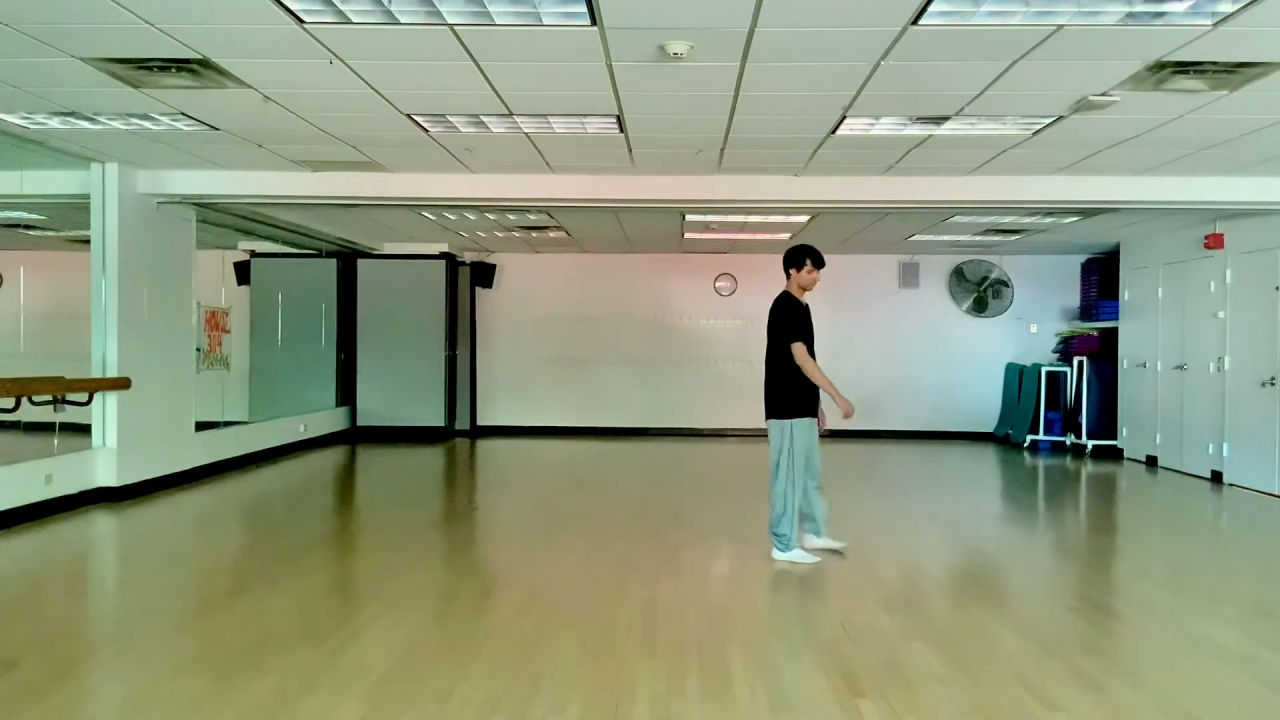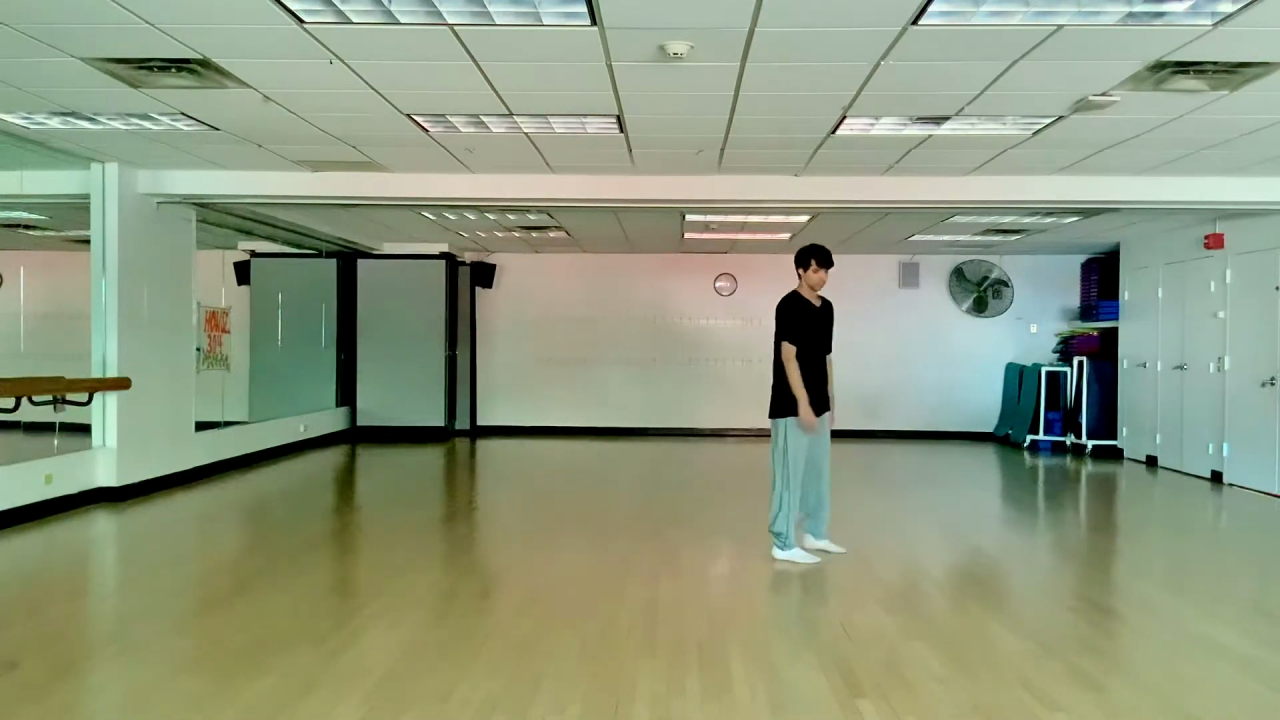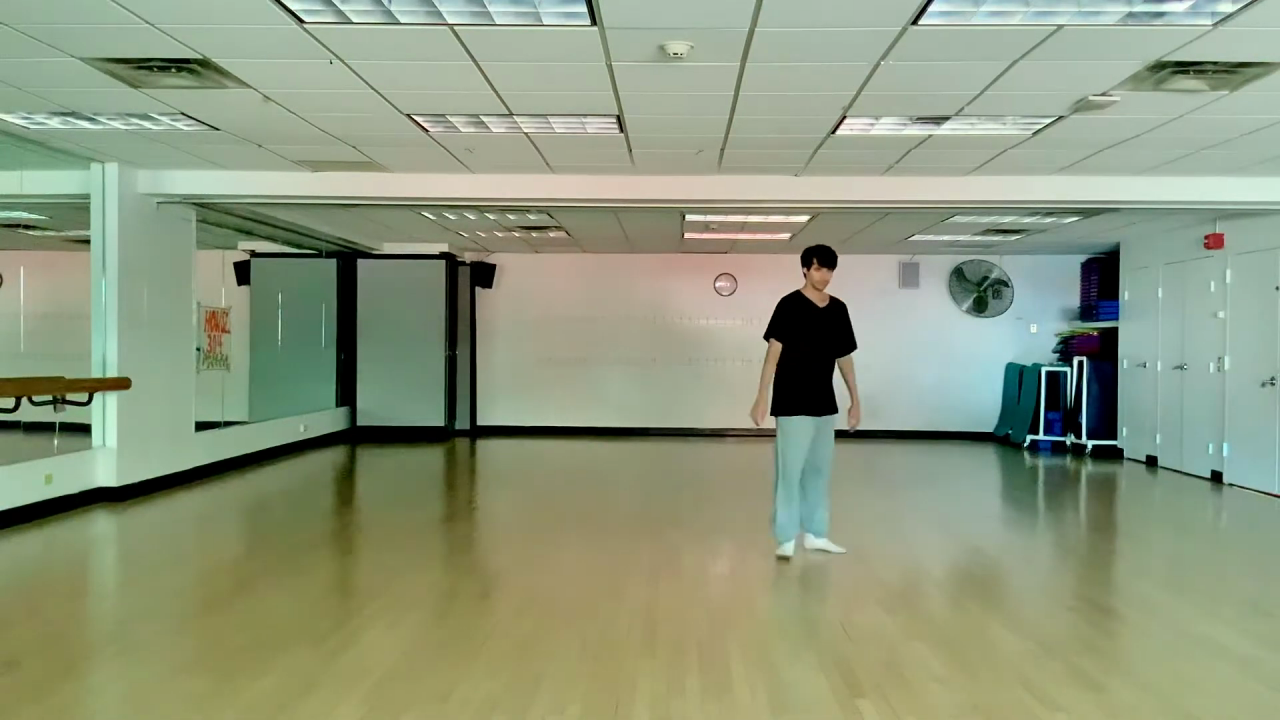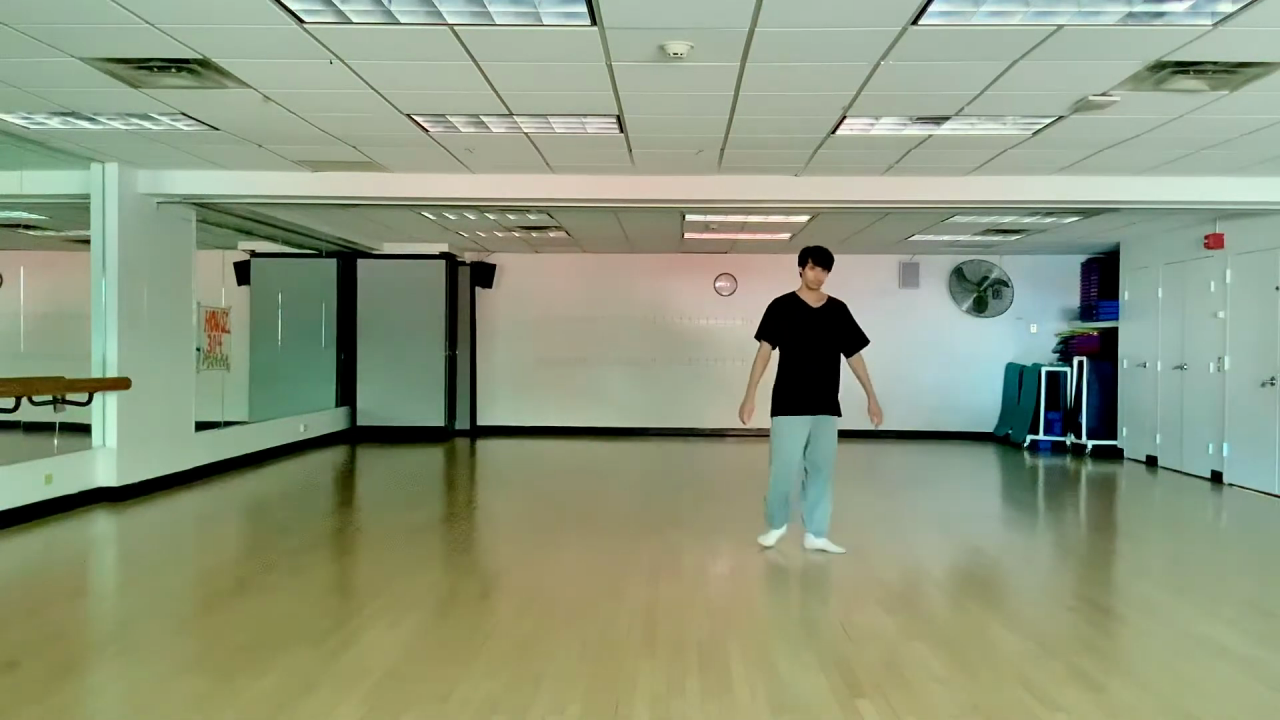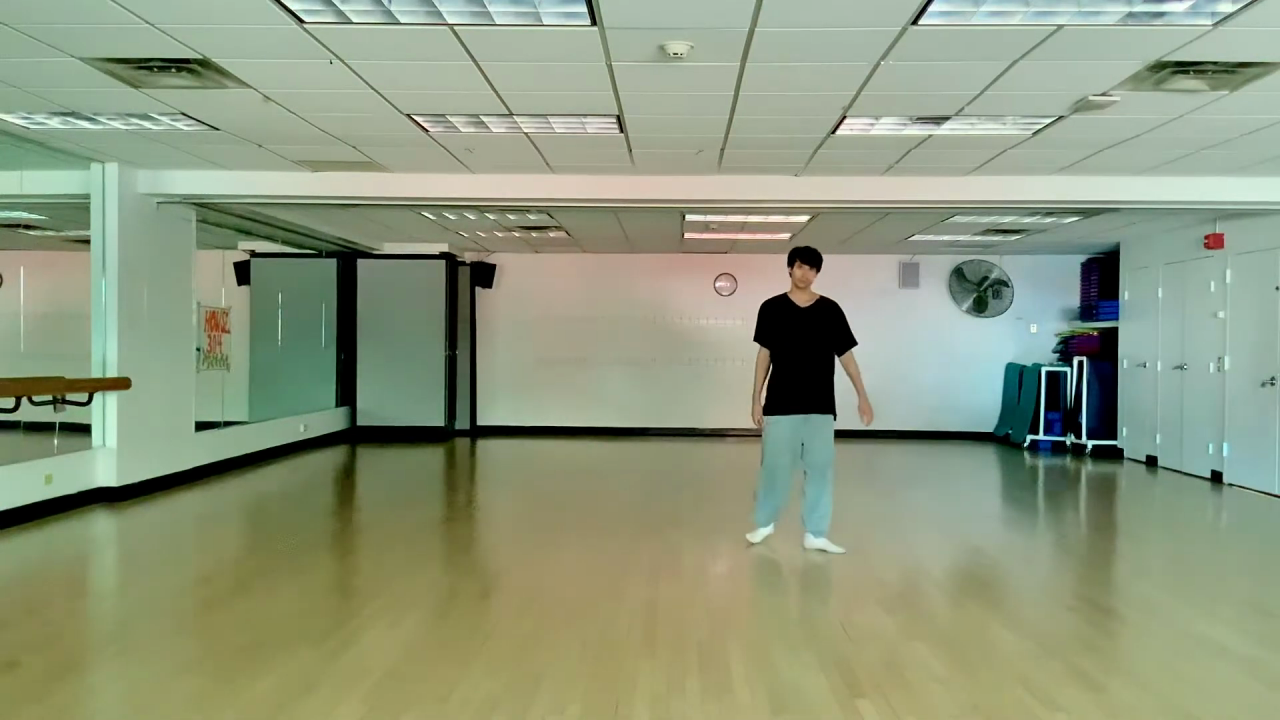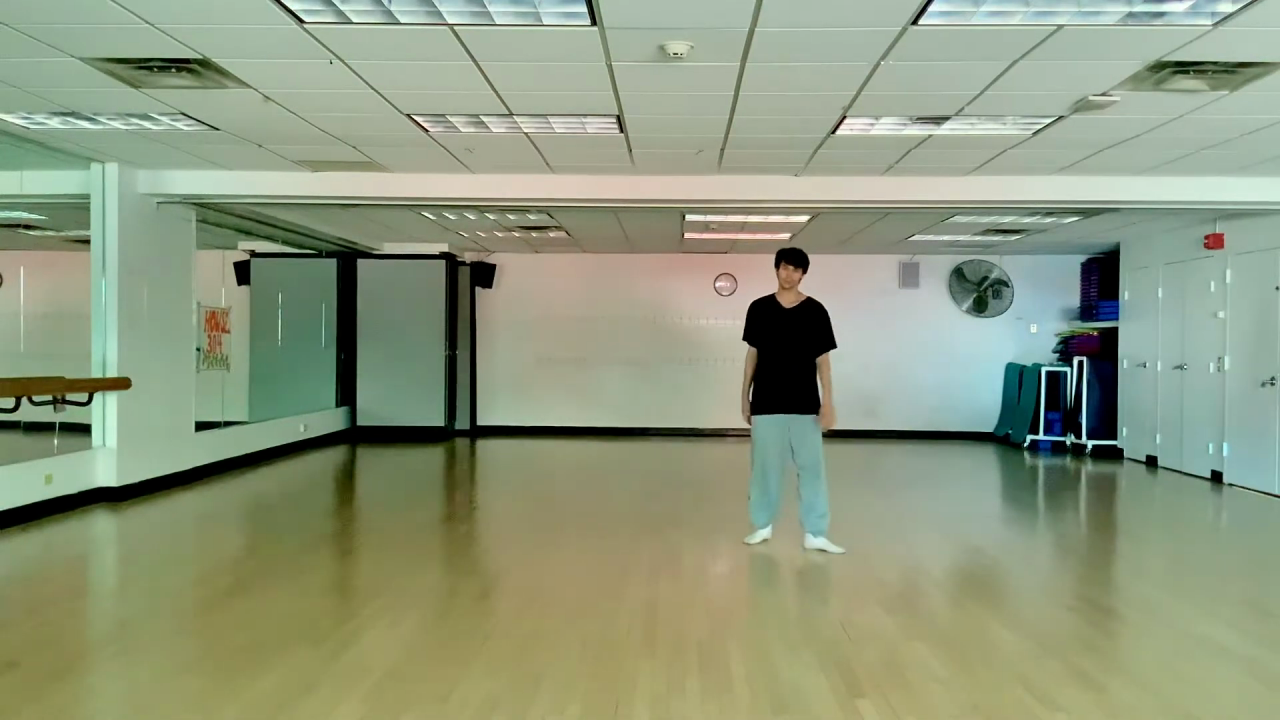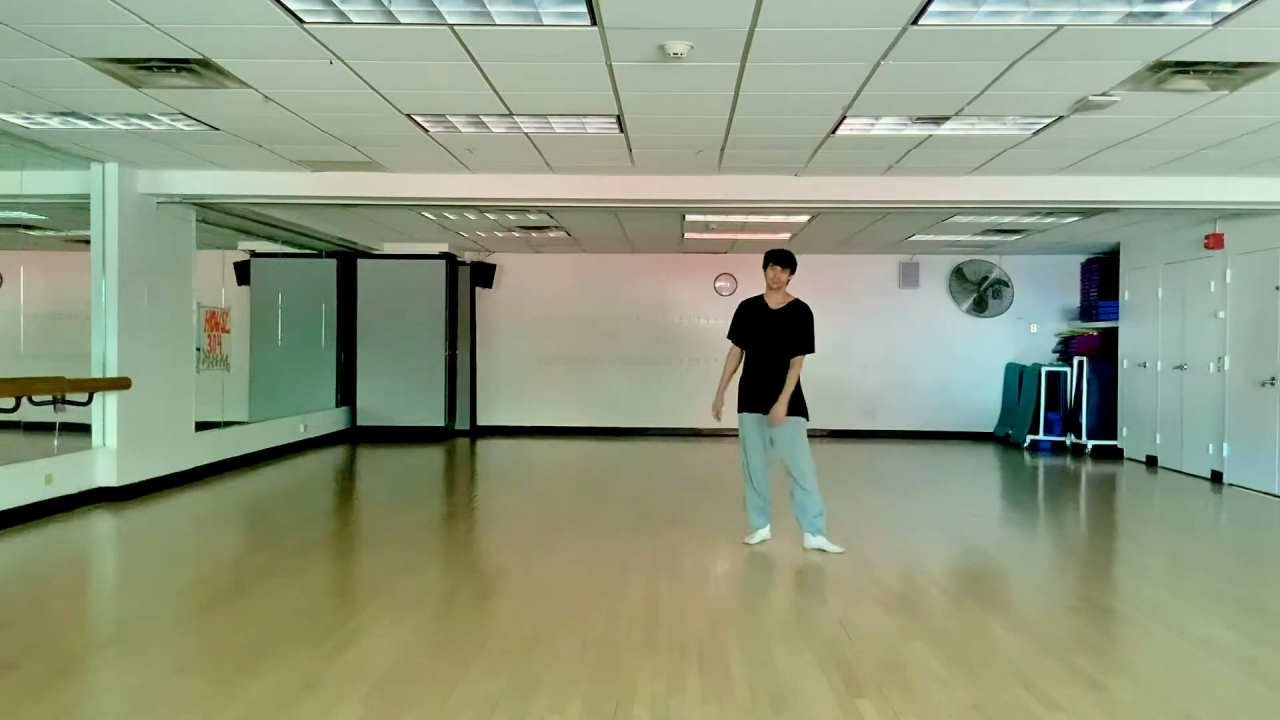
dt=0.2s
person 1, frame 1
left shoulder: (796, 305)
right shoulder: (788, 306)
right elbow: (801, 358)
left wrist: (816, 405)
right wrist: (837, 395)
left hip: (800, 405)
right hip: (788, 407)
left knee: (810, 474)
right knee: (789, 475)
left ankle: (813, 533)
right ankle: (784, 546)
person 1, frame 2
left shoulder: (826, 307)
right shoulder: (790, 305)
right elbow: (788, 357)
left wrist: (827, 402)
right wrist: (803, 402)
left hip: (818, 406)
right hip: (793, 407)
left knee: (818, 473)
right knee: (790, 475)
left ankle: (815, 535)
right ankle: (784, 545)
person 1, frame 3
left shoulder: (839, 309)
right shoulder: (790, 305)
left elbow: (845, 358)
right elbow: (773, 352)
left wrist: (855, 400)
right wrist: (762, 397)
left hip: (825, 406)
right hip: (793, 406)
left knee: (819, 471)
right knee: (790, 470)
left ankle: (814, 533)
right ankle: (785, 536)
person 1, frame 4
left shoulder: (838, 310)
right shoulder: (782, 306)
left elbow: (854, 355)
right elbow: (764, 351)
left wrist: (872, 397)
right wrist: (749, 395)
left hip: (826, 406)
right hip: (789, 404)
left knee: (821, 470)
right knee: (784, 466)
left ankle: (816, 533)
right ankle: (776, 524)
person 1, frame 5
left shoulder: (830, 310)
right shoulder: (772, 308)
left elbow: (845, 354)
right elbow: (764, 355)
left wrist: (862, 395)
right wrist: (756, 399)
left hip: (820, 404)
right hip: (781, 403)
left knee: (820, 468)
right knee: (774, 465)
left ankle: (815, 534)
right ankle: (764, 522)
person 1, frame 6
left shoulder: (815, 311)
right shoulder: (759, 308)
left elbow: (823, 359)
right elbow: (752, 354)
left wrist: (828, 401)
right wrist: (745, 395)
left hip: (804, 404)
right hip: (766, 403)
left knee: (812, 468)
right knee: (764, 466)
left ankle: (815, 534)
right ankle: (762, 525)
person 1, frame 7
left shoulder: (801, 312)
right shoulder: (747, 308)
left elbow: (797, 361)
right elbow: (736, 352)
left wrist: (783, 401)
right wrist: (720, 392)
left hip: (786, 403)
right hip: (751, 402)
left knee: (801, 467)
right knee: (753, 466)
left ankle: (813, 532)
right ankle: (760, 525)
